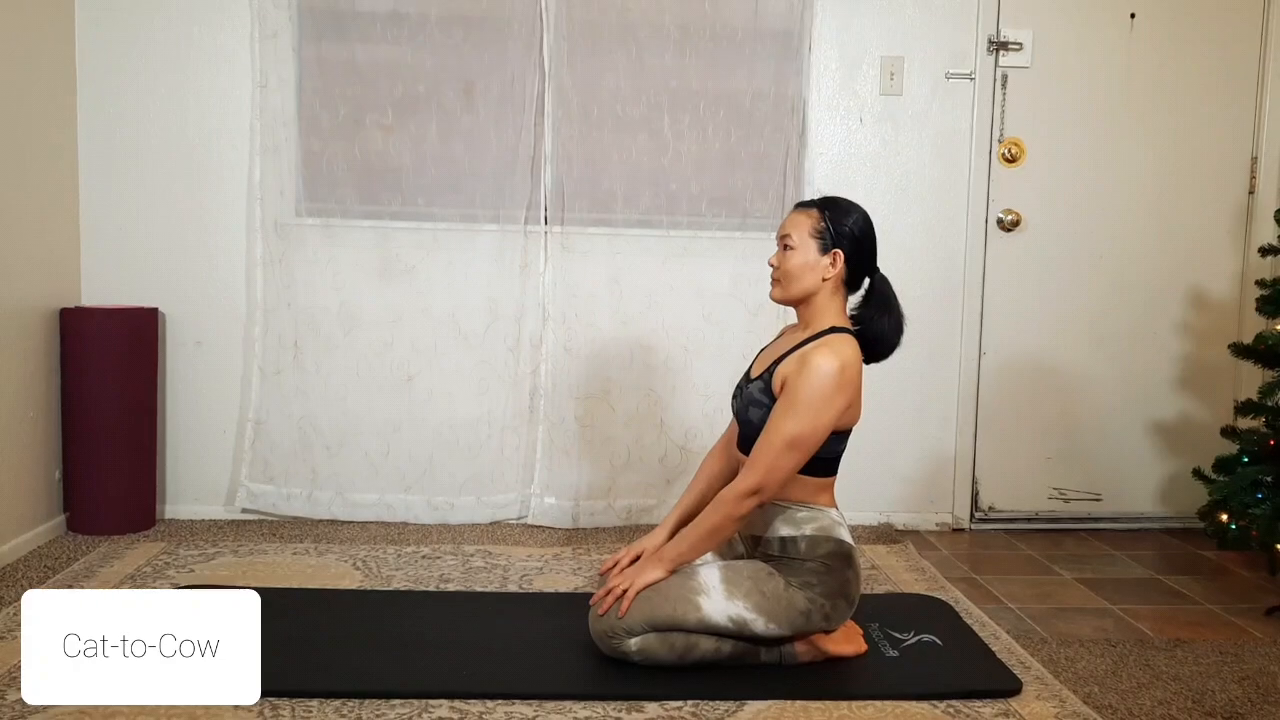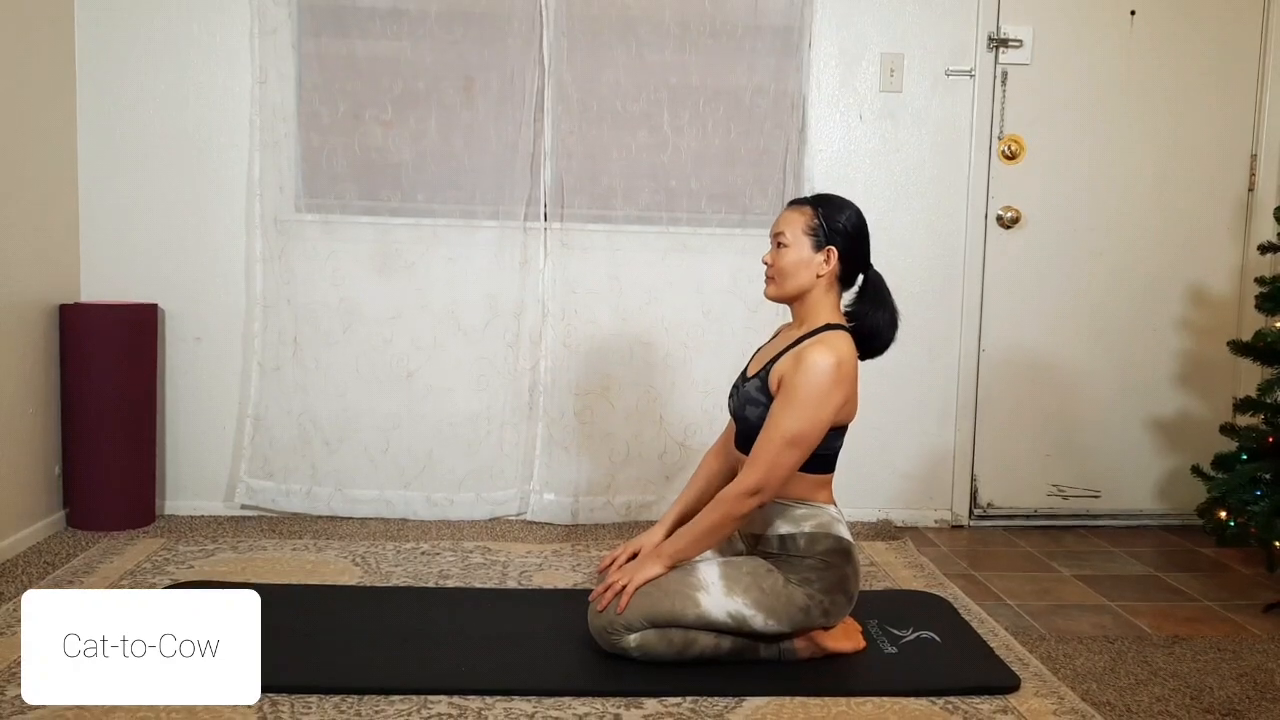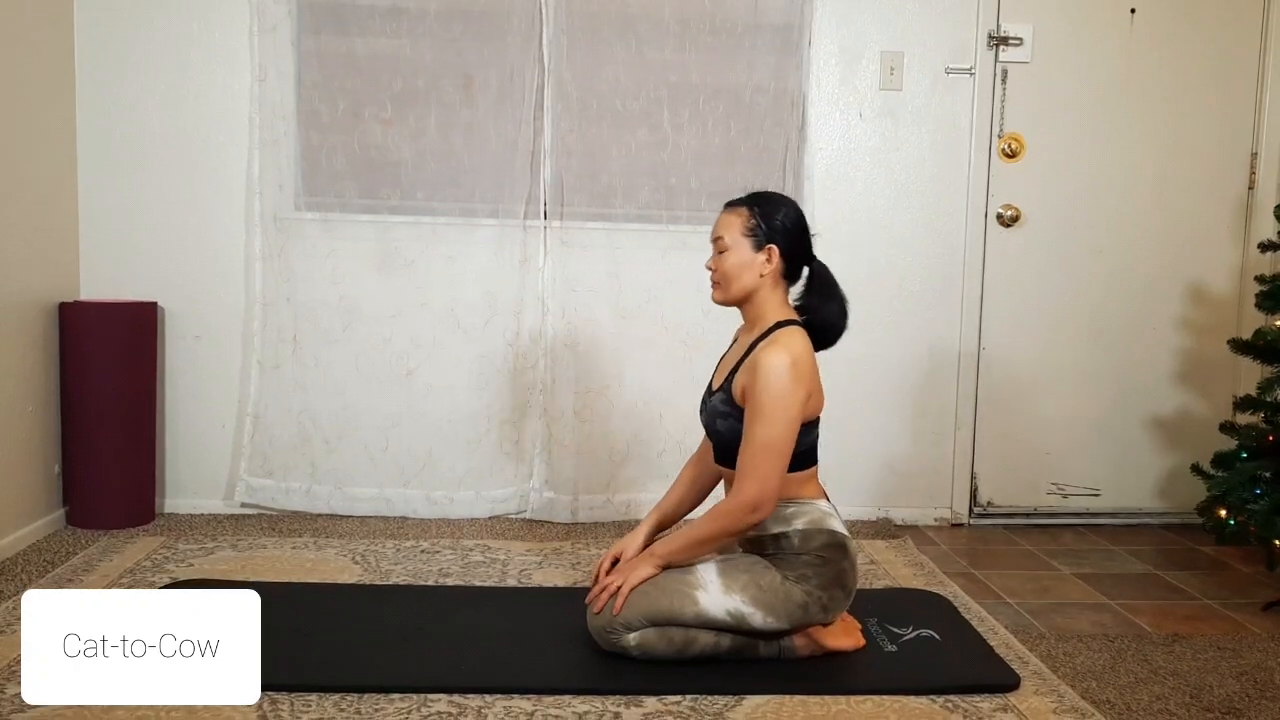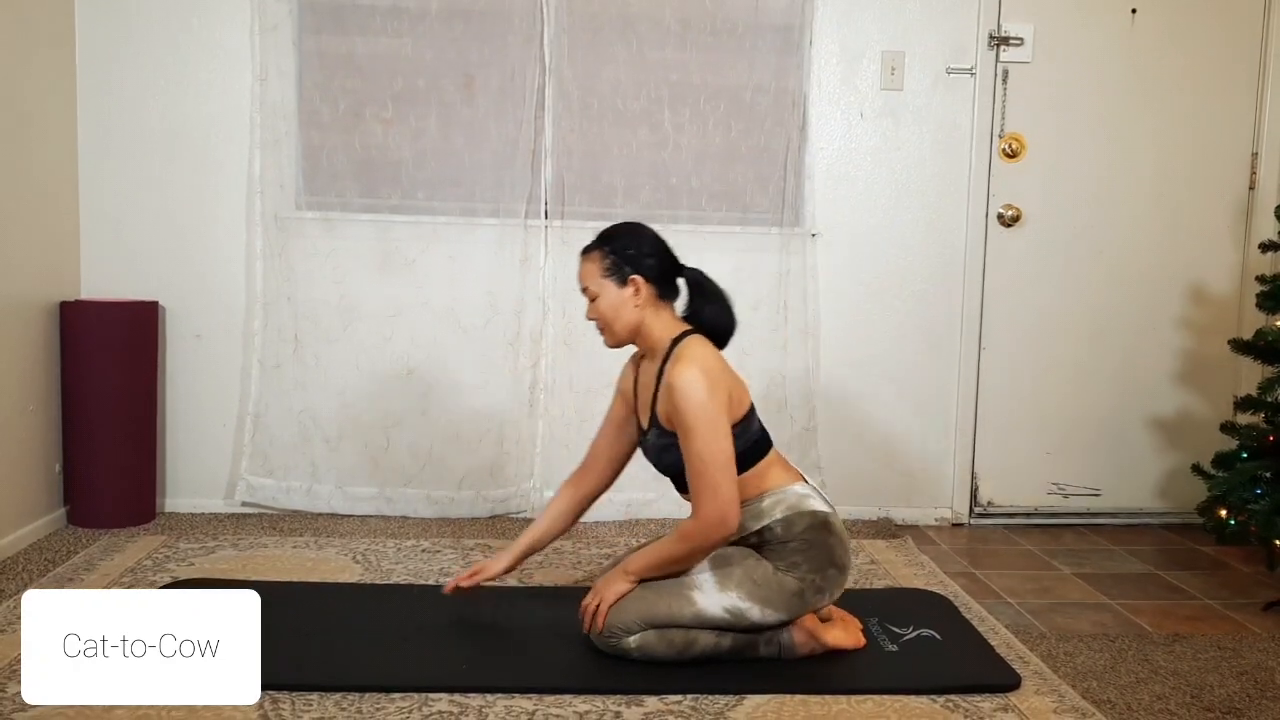
dt=0.5s
person 1, frame 1
left shoulder: (828, 362)
right shoulder: (793, 339)
left elbow: (752, 487)
right elbow: (729, 449)
left wrist: (663, 562)
right wrist: (663, 532)
left hip: (805, 567)
right hip: (758, 540)
left knee: (615, 621)
right knee: (614, 589)
left ankle: (804, 642)
right ankle: (796, 628)
person 1, frame 2
left shoulder: (824, 359)
right shoulder: (789, 337)
left elbow: (754, 488)
right elbow: (729, 448)
left wrist: (663, 557)
right wrist: (662, 529)
left hip: (804, 565)
right hip: (760, 539)
left knee: (613, 618)
right knee: (615, 585)
left ankle: (799, 639)
right ankle: (797, 625)
person 1, frame 3
left shoulder: (779, 358)
right shoulder: (750, 339)
left elbow: (751, 504)
right elbow: (711, 458)
left wrist: (653, 559)
right wrist: (645, 533)
left hip: (802, 564)
right hip: (760, 543)
left knee: (613, 617)
right knee: (613, 586)
left ankle: (800, 636)
right ankle: (793, 620)
person 1, frame 4
left shoulder: (689, 375)
right shoulder: (640, 372)
left elbow: (716, 520)
right elbow: (589, 479)
left wrist: (626, 573)
right wrist: (507, 558)
left hip: (797, 549)
right hip: (756, 539)
left knee: (617, 624)
right knee: (621, 586)
left ankle: (794, 634)
right ankle: (791, 605)
